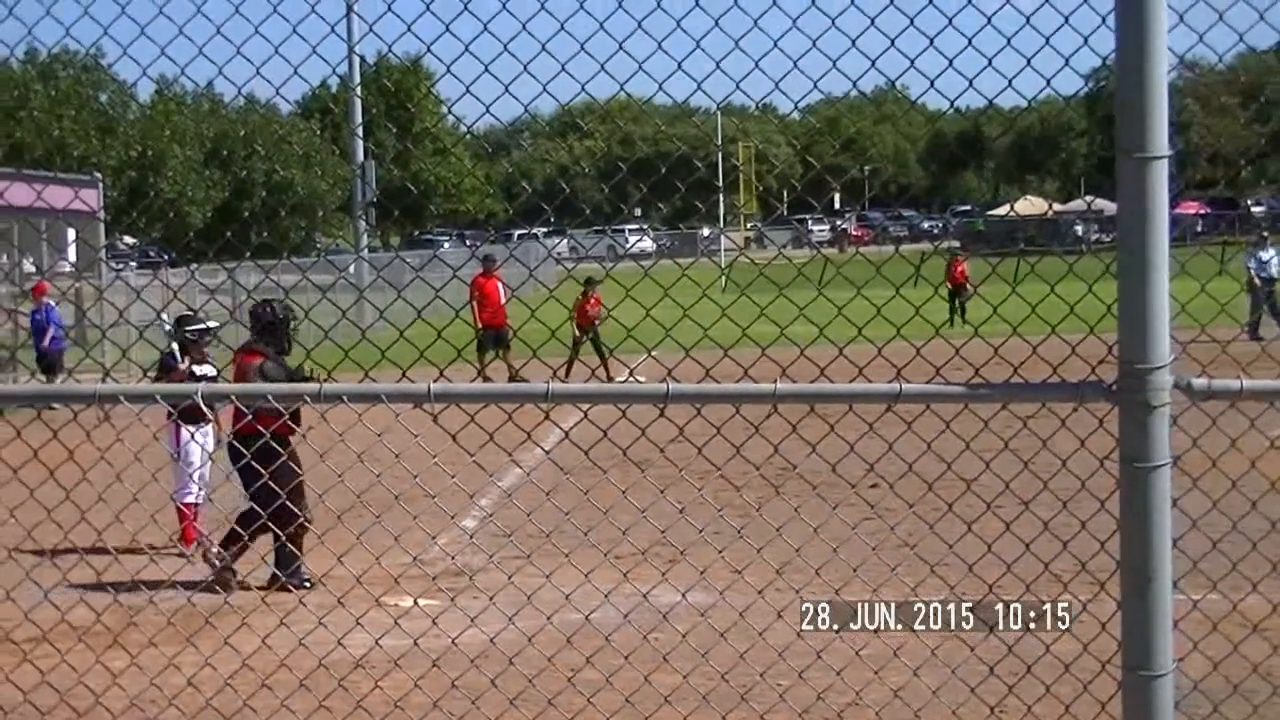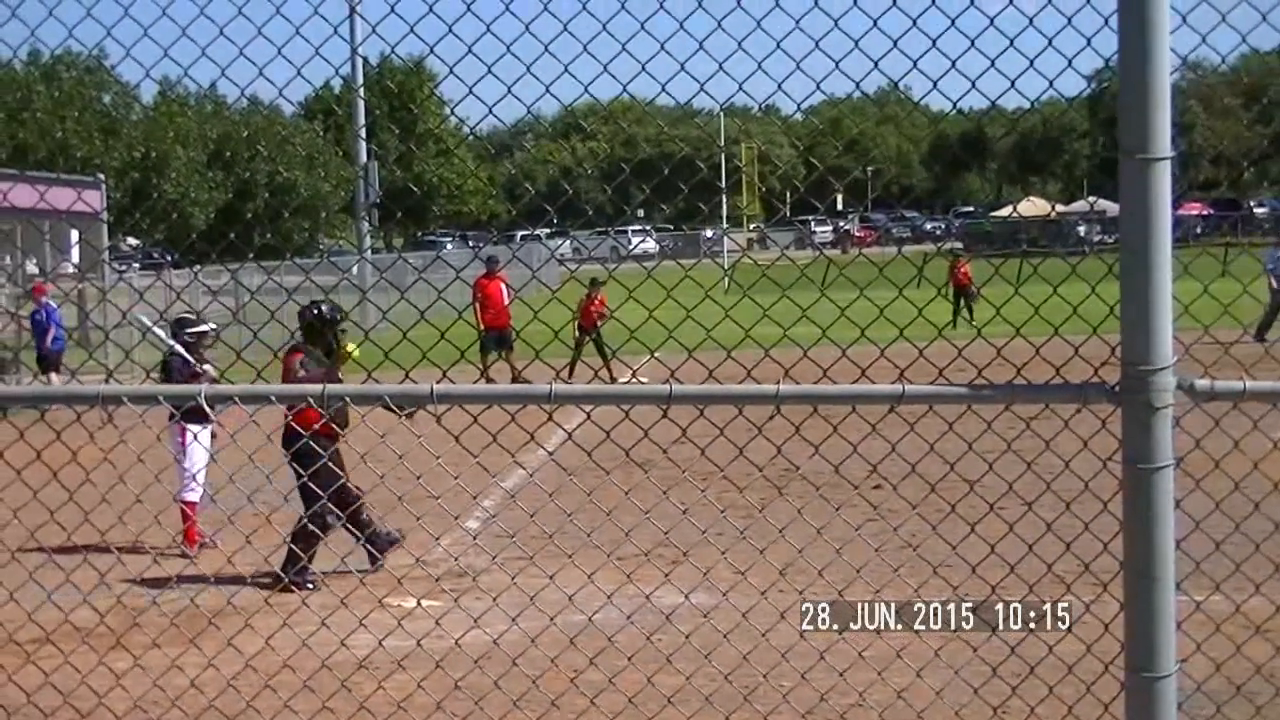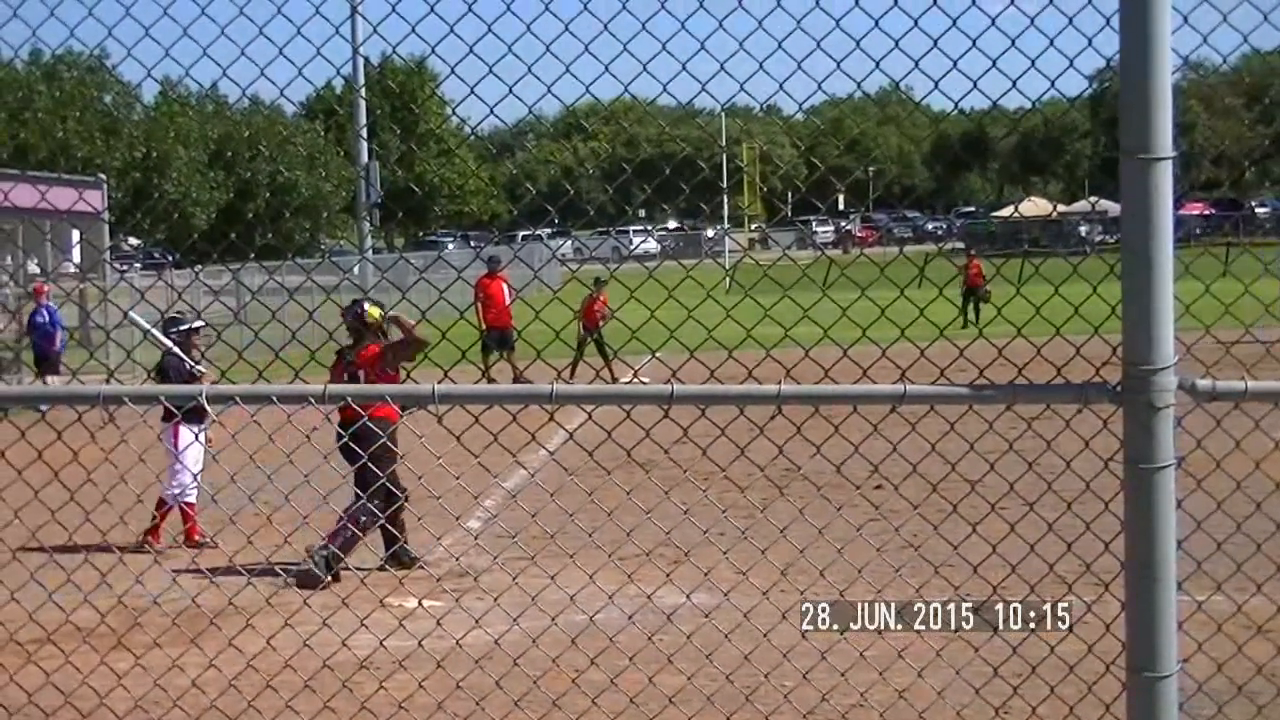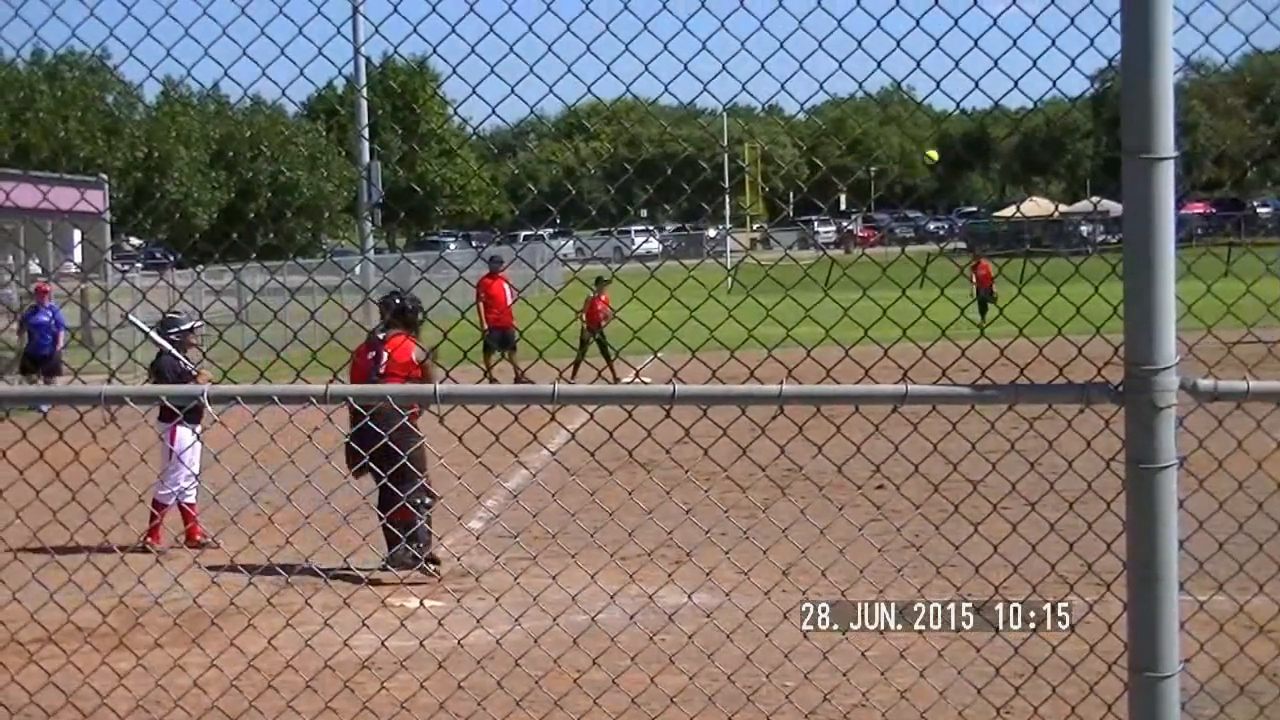
dt=0.4s
person 1, frame 1
left shoulder: (266, 358)
right shoulder: (256, 363)
right elbow: (255, 406)
left wrist: (297, 385)
left hip: (258, 444)
right hip: (264, 445)
left knee: (263, 509)
right knee: (292, 508)
left ankle: (223, 560)
right ankle: (289, 573)
person 1, frame 2
left shoulder: (322, 359)
right shoulder: (299, 360)
right elbow: (300, 385)
right wrist: (333, 367)
left hip: (323, 443)
right hip: (308, 443)
left knee: (348, 498)
right knee: (321, 509)
left ankle: (377, 545)
right ankle: (292, 573)
person 1, frame 3
left shoulder: (342, 360)
right shoulder: (381, 353)
right elbow: (419, 342)
right wrist: (394, 318)
left hip: (352, 433)
right hip: (374, 434)
left knee: (392, 493)
right knee: (367, 505)
left ankle: (398, 552)
right ankle: (323, 560)
person 1, frame 4
left shoulder: (364, 349)
right shoulder: (414, 350)
left wrist: (355, 439)
left hip: (363, 426)
right hip: (396, 424)
left knee: (389, 491)
right knee: (417, 491)
left ankle: (398, 553)
right ankle: (419, 553)
person 2, frame 1
left shoulder: (207, 359)
right shoulder: (172, 359)
left wrist: (217, 424)
right wrist: (175, 377)
left hip: (206, 426)
right hip: (184, 427)
left knee: (202, 482)
right knee: (187, 483)
left ankle: (194, 531)
right ankle: (187, 539)
person 2, frame 2
left shoulder: (200, 359)
right shoulder: (175, 361)
left wrist: (211, 422)
right wrist: (201, 380)
left hip: (203, 425)
right hip: (186, 426)
left knee: (198, 481)
right knee: (191, 480)
left ankle: (194, 533)
right ankle: (189, 539)
person 2, frame 3
left shoulder: (192, 360)
right shoulder: (170, 362)
left wrist: (205, 428)
right wrist: (199, 384)
left hip: (195, 426)
right hip: (180, 427)
left knee: (191, 483)
right knee: (179, 482)
left ankle: (192, 534)
right ankle: (151, 534)
person 2, frame 4
left shoulder: (183, 360)
right shoulder: (165, 362)
right elbow: (167, 397)
right wrist: (196, 383)
left hip: (191, 426)
right hip: (176, 427)
left knee: (189, 482)
right knee: (171, 482)
left ankle: (194, 534)
right ankle: (152, 536)
